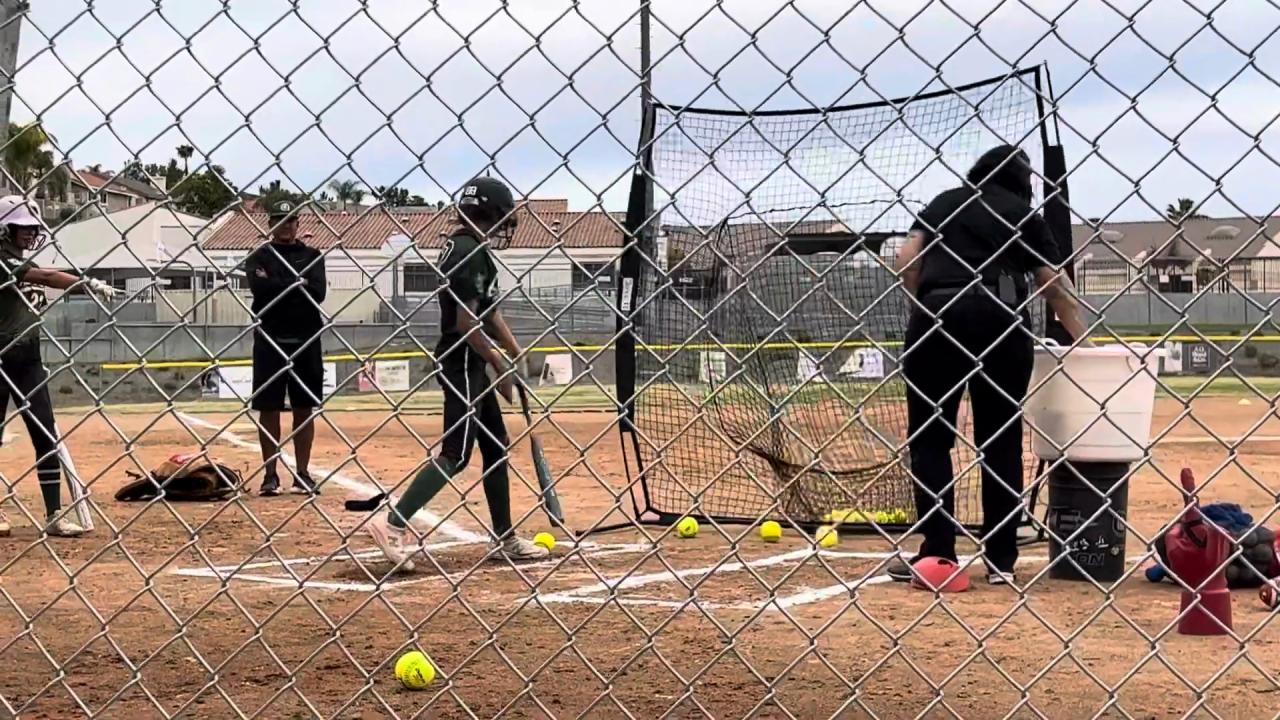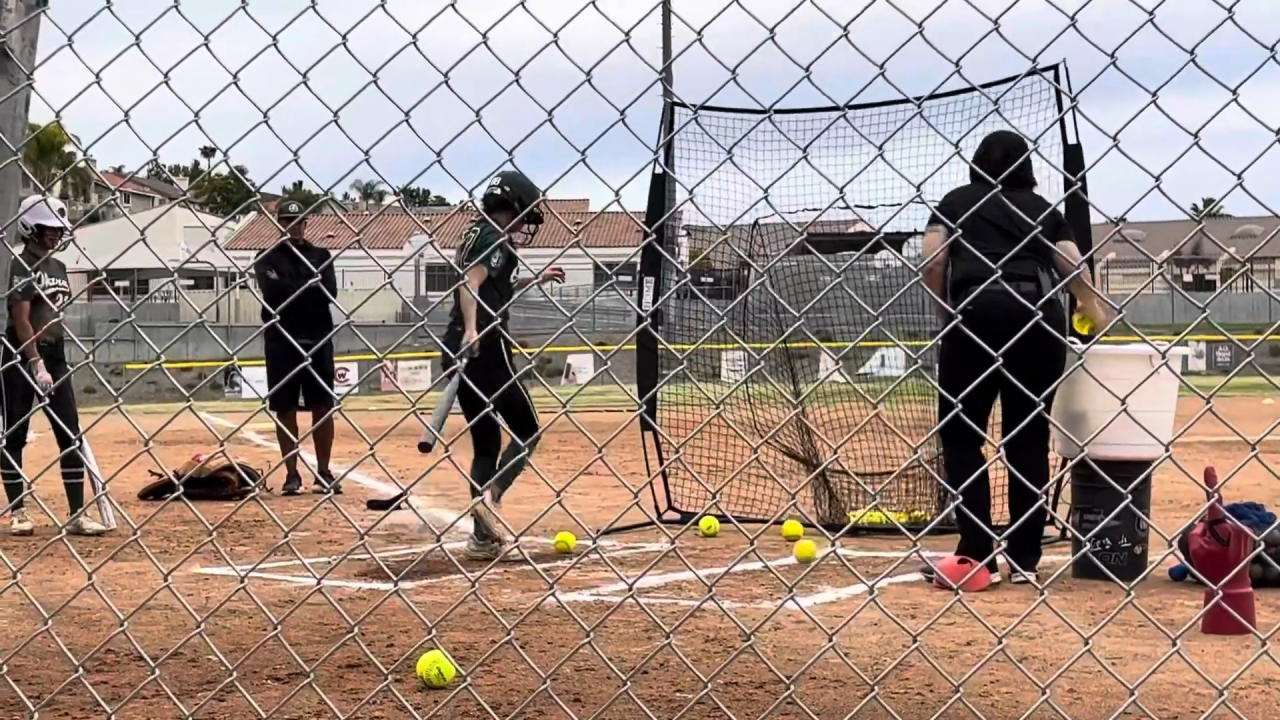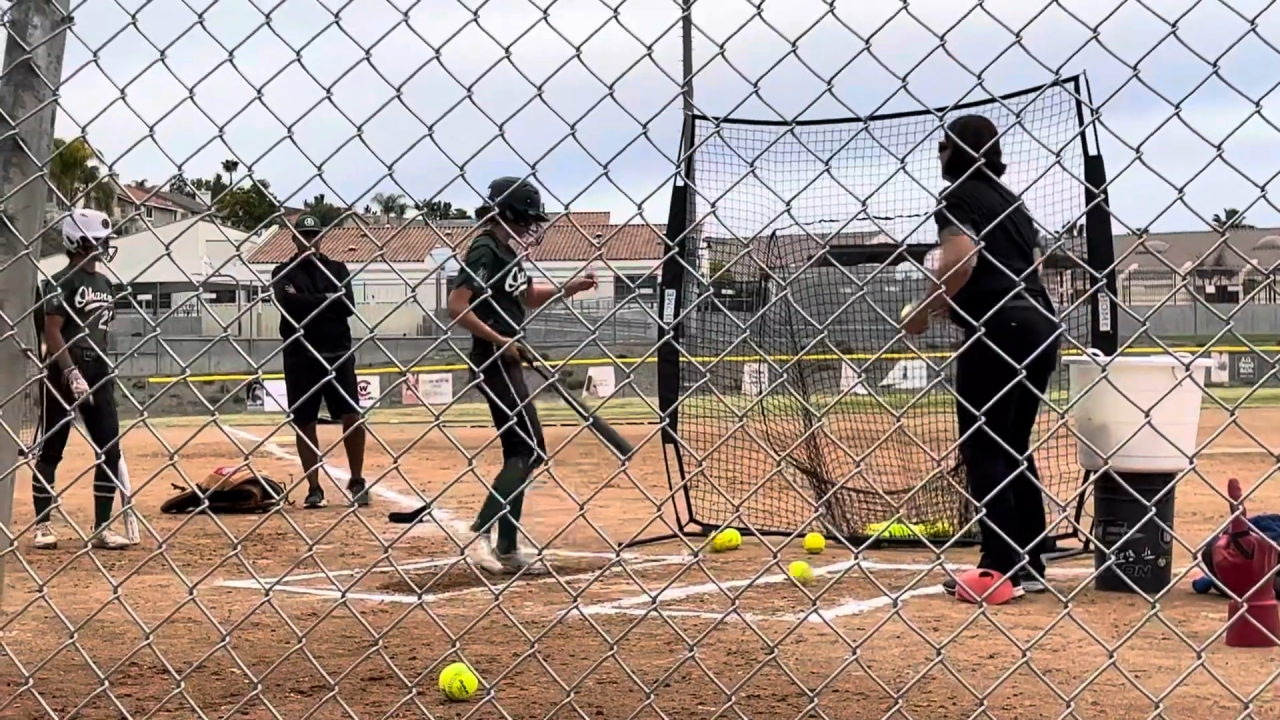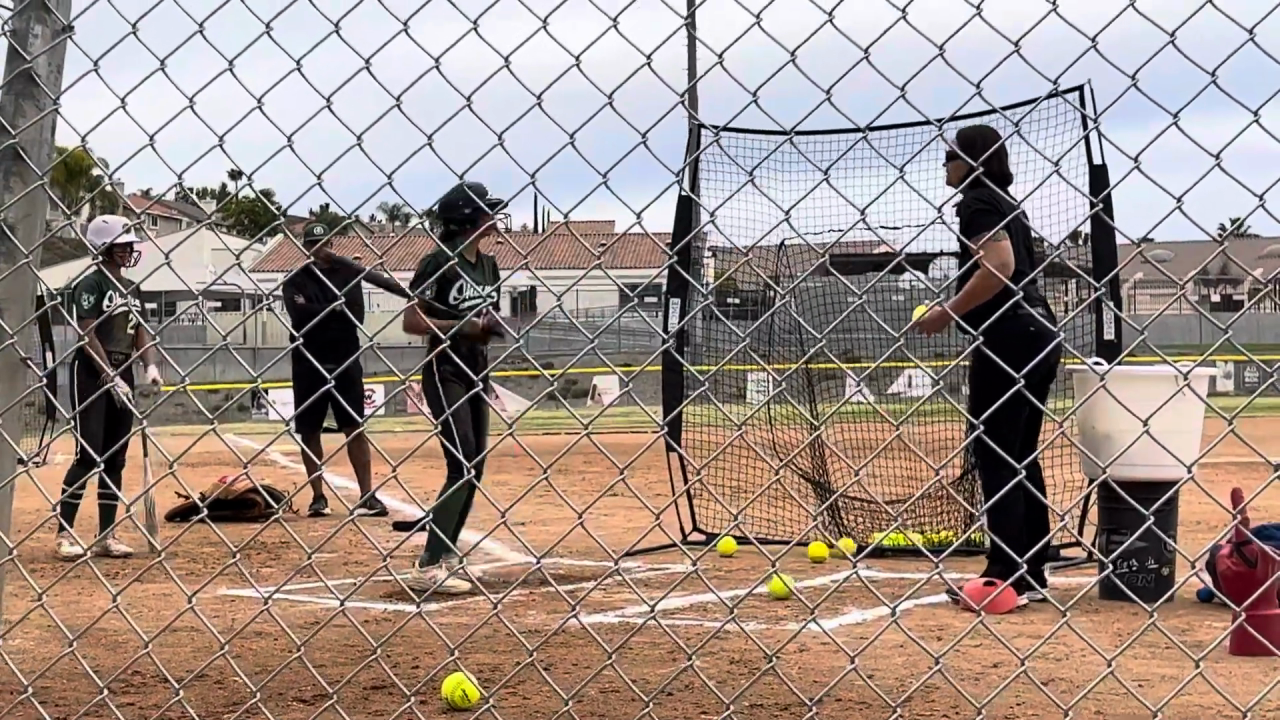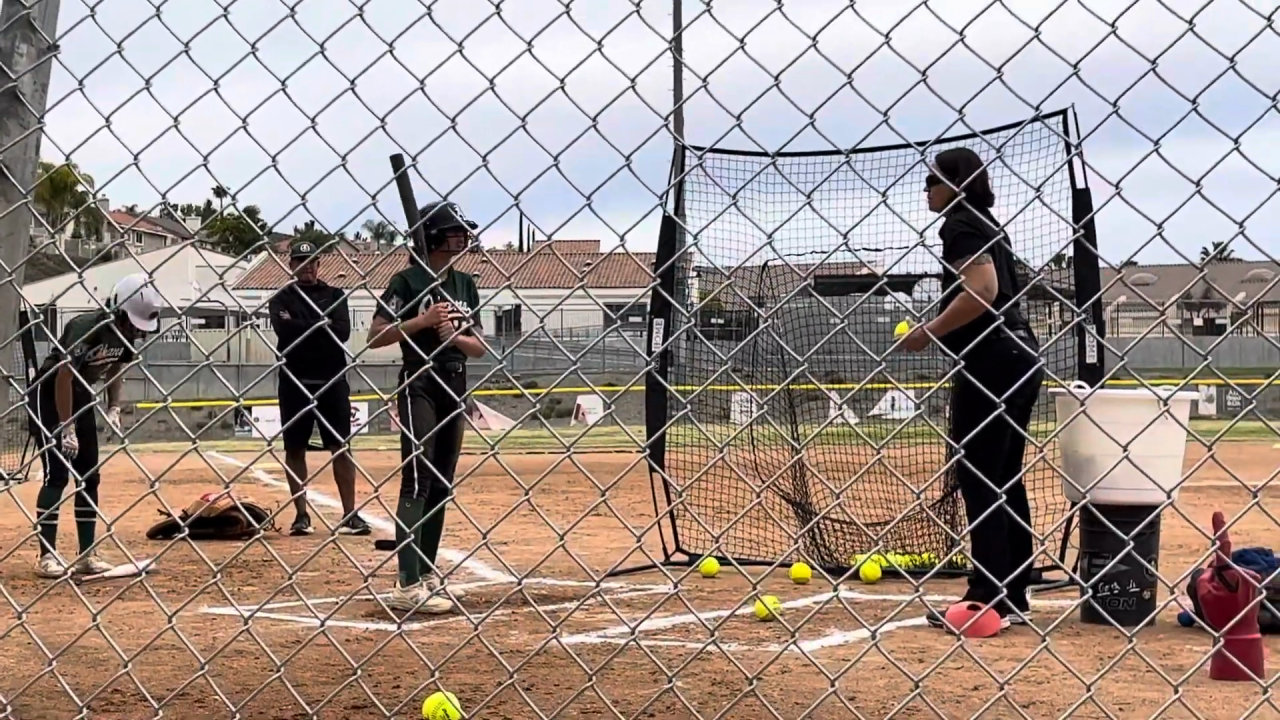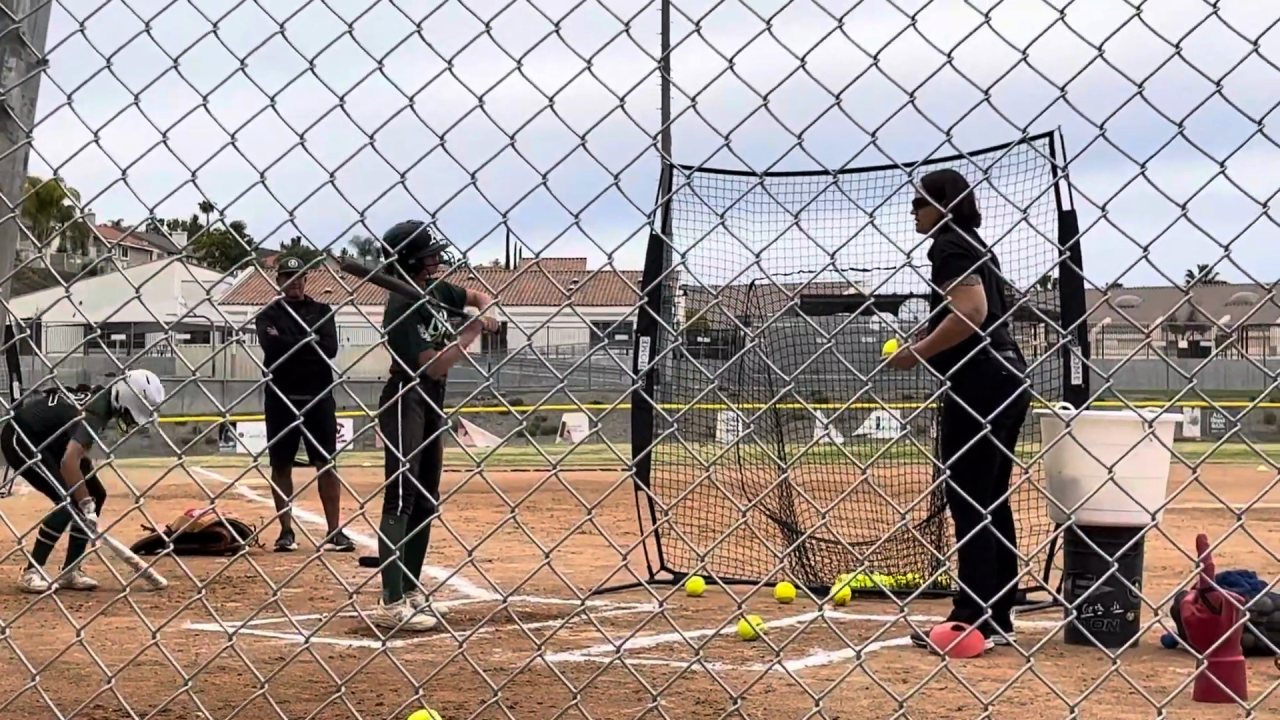
dt=0.7s
person 1, frame 1
left shoulder: (944, 202)
right shoulder: (1026, 215)
left elbow: (905, 265)
right elbow: (1060, 292)
right wrist: (1085, 348)
left hip: (939, 315)
right hip: (1002, 319)
left knee: (930, 436)
right knee: (1001, 439)
left ankle: (939, 553)
right ankle: (1001, 558)
person 1, frame 2
left shoulder: (956, 201)
right shoulder: (1042, 208)
left elbow: (931, 263)
right elbow: (1076, 270)
left wrist: (948, 312)
right wrist: (1099, 316)
left hip: (979, 311)
right hip: (1040, 314)
left knee: (960, 433)
right knee: (1029, 436)
left ankle: (977, 554)
right ankle: (1024, 558)
person 1, frame 3
left shoulder: (958, 195)
right shoulder: (1010, 199)
left elbow: (961, 263)
left wrist: (925, 309)
left hip: (998, 331)
right hip: (1038, 325)
left knee: (983, 449)
right knee: (1014, 448)
left ankle: (998, 571)
right ankle: (1029, 565)
person 1, frame 4
left shoulder: (977, 201)
right shoulder: (1005, 202)
left elbow: (999, 268)
left wrist: (946, 312)
left hip: (1007, 337)
right hip: (1036, 334)
left knee: (993, 454)
right knee: (1020, 455)
left ankle: (1006, 577)
right ankle: (1031, 574)
person 1, frame 5
left shoulder: (961, 224)
right shoulder: (986, 224)
left elbow: (982, 290)
left wrist: (929, 332)
left hip: (990, 359)
right hip: (1016, 356)
left knee: (977, 477)
right knee: (1003, 479)
left ankle: (988, 600)
right ankle: (1012, 596)
person 1, frame 6
left shoulder: (950, 244)
right shoulder: (975, 245)
left elbow: (972, 312)
left wrist: (917, 351)
right wrist: (927, 345)
left hip: (978, 381)
right hip: (1004, 377)
left knee: (966, 499)
right knee: (990, 500)
left ankle: (972, 621)
right ankle: (996, 617)
person 2, frame 1
left shoulder: (470, 249)
right shoulder: (469, 253)
left elbow: (489, 310)
right elbow: (467, 321)
left wrist: (514, 349)
right wrist: (498, 361)
left hip: (470, 363)
right hip: (461, 363)
left knee: (498, 447)
right knee: (455, 454)
left ankle: (506, 539)
right ankle: (389, 526)
person 2, frame 2
left shoulder: (475, 233)
right shoulder: (496, 238)
right elbow: (469, 283)
left wrist: (536, 278)
right wrist: (471, 328)
left hip: (463, 350)
right hip: (485, 348)
left knee: (487, 443)
right knee: (527, 432)
left ankle: (484, 537)
right ankle: (488, 500)
person 2, frame 3
left shoulder: (510, 252)
right shoulder: (484, 252)
left elbow: (526, 300)
right elbow: (455, 308)
left wrist: (571, 287)
right wrist: (500, 340)
left hip: (508, 362)
right hip: (495, 362)
left knee: (519, 454)
right knee: (531, 452)
left ankle: (505, 550)
right ankle: (479, 533)
person 2, frame 4
left shoulder: (489, 265)
right shoulder: (438, 262)
right elbow: (410, 321)
left wrist: (493, 325)
right wrist: (456, 326)
left hip: (477, 370)
right hip: (445, 372)
left knee: (474, 469)
right knee: (462, 468)
left ankle: (446, 554)
right ankle: (427, 566)
person 2, frame 5
left shoulder: (464, 284)
right shoulder: (408, 281)
left elbow: (479, 346)
right elbow: (375, 337)
left wrist: (455, 335)
right wrist: (421, 321)
left hip: (455, 387)
right hip: (419, 386)
left knee: (442, 485)
right knee: (417, 484)
left ankle: (427, 573)
right ankle: (407, 585)
person 2, frame 6
left shoulder: (437, 290)
right shoulder: (402, 306)
left elbow: (481, 298)
right elbow: (437, 366)
left wrist: (485, 314)
right wrist: (471, 332)
left hip: (431, 404)
right hip: (405, 404)
left knee: (427, 501)
right knee: (401, 499)
left ankle: (411, 590)
right ankle: (392, 603)
person 3, frame 1
left shoulder: (29, 268)
right elbow: (49, 277)
left wrist: (35, 356)
right wrist: (89, 284)
left hip: (29, 360)
left knee: (47, 437)
left ankle: (54, 515)
person 3, frame 2
left shoulder: (58, 267)
left wrist: (52, 359)
right wrist: (36, 364)
left hip: (53, 357)
left knee: (70, 435)
left ankle: (77, 514)
person 3, frame 3
left shoulder: (104, 282)
right shoulder: (63, 280)
right elbow: (52, 332)
right wrist: (72, 374)
left hip: (97, 372)
right hip: (65, 372)
left knee: (110, 451)
right knee: (51, 450)
left ankle: (102, 528)
right ankle: (42, 525)
person 3, frame 4
left shoulder: (131, 288)
right shoulder: (90, 284)
left elbow: (141, 335)
right elbow: (88, 337)
left wrist: (151, 366)
right wrist: (110, 377)
left hip: (122, 377)
right hip: (91, 375)
left knee: (114, 459)
right knee: (87, 455)
left ankle: (105, 537)
right ankle: (65, 533)
person 3, frame 5
left shoulder: (126, 332)
right shoulder: (86, 326)
right elbow: (63, 377)
left wrist: (114, 409)
right wrist: (66, 429)
left hip: (81, 401)
right hip: (49, 398)
left knee: (89, 475)
right knee: (57, 474)
left ankle: (86, 555)
right ankle: (46, 556)
person 3, frame 6
left shoulder: (104, 398)
right shoulder: (94, 411)
right elbow: (68, 463)
right wrist: (86, 506)
left hip: (48, 438)
right hip: (19, 439)
left knee: (96, 495)
right knee: (68, 498)
left ankle: (71, 570)
right ankle: (32, 571)
person 4, frame 1
left shoulder: (312, 256)
right shoulder: (258, 257)
left elbow: (318, 293)
right elbow: (260, 288)
left wrist: (279, 289)
right wrist: (297, 286)
left hip: (306, 342)
right hip: (270, 342)
left knee: (304, 409)
right knee: (269, 409)
left ankle: (302, 474)
right ankle: (270, 474)
person 4, frame 2
left shoulder: (321, 256)
right shoulder: (267, 258)
left elbow: (330, 293)
right elbow: (271, 290)
left wrist: (291, 290)
right wrist: (309, 286)
left hip: (317, 341)
right hip: (281, 342)
left knee: (323, 408)
right knee: (285, 410)
left ankle: (323, 472)
right ankle: (292, 474)
person 4, frame 3
left shoulder: (337, 269)
right shoulder: (285, 272)
left elbow: (347, 306)
right elbow: (289, 303)
left wrist: (308, 305)
right wrist: (327, 300)
left hip: (338, 353)
right hip: (301, 356)
left knee: (353, 417)
right knee: (305, 423)
left ankle: (357, 481)
right ankle: (314, 488)
person 4, frame 4
left shoulder: (349, 276)
right shoulder: (294, 281)
left elbow: (357, 315)
right elbow: (299, 314)
left wrist: (317, 313)
right wrist: (336, 310)
left hip: (345, 363)
right hip: (309, 364)
left knee: (356, 429)
right knee: (309, 432)
left ankle: (367, 496)
right ankle: (318, 496)
person 4, frame 5
left shoulder: (335, 295)
right shoulder: (281, 298)
left elbow: (343, 331)
right elbow: (284, 329)
left wrist: (303, 329)
right wrist: (322, 326)
left hip: (331, 380)
right hip: (295, 382)
left knee: (341, 447)
right knee: (294, 449)
left ankle: (350, 515)
right ankle: (301, 514)
person 4, frame 6
left shoulder: (322, 311)
right shoulder: (269, 314)
left elbow: (329, 349)
right elbow: (271, 345)
left wrist: (290, 345)
right wrist: (309, 341)
left hip: (318, 397)
right hip: (281, 398)
left knee: (326, 464)
right knee: (280, 465)
left ankle: (334, 532)
right ankle: (286, 531)
